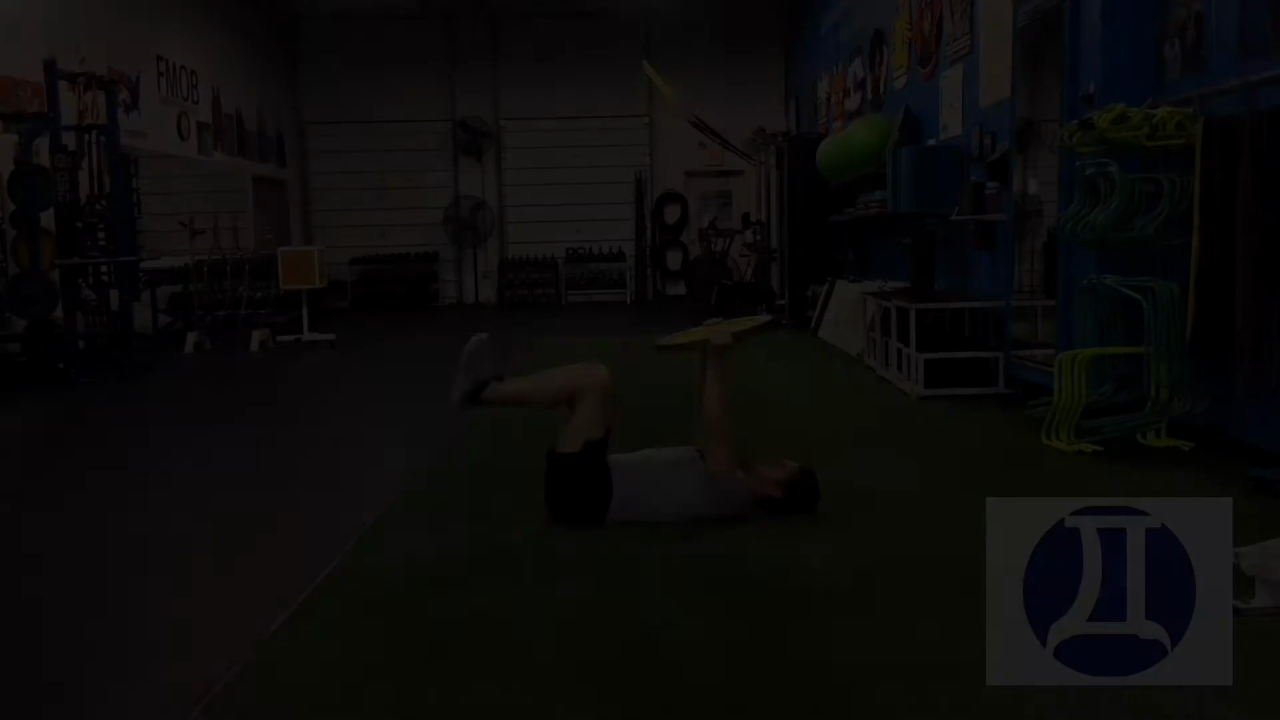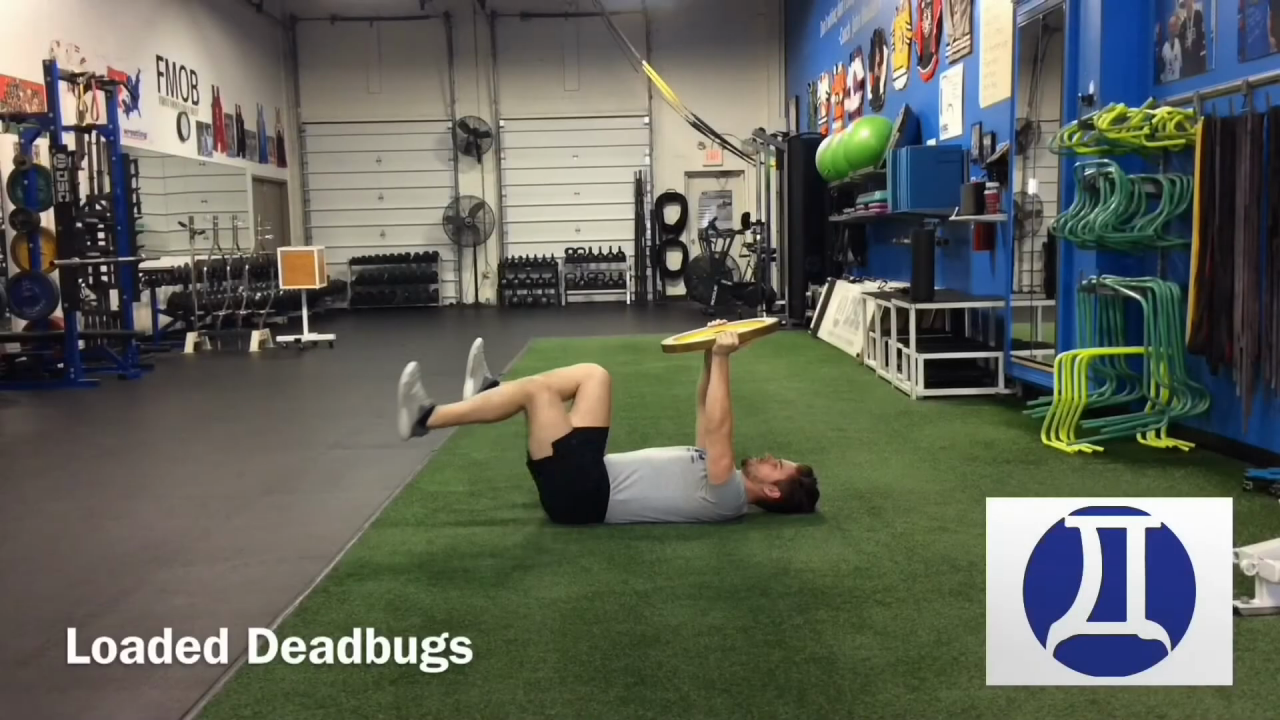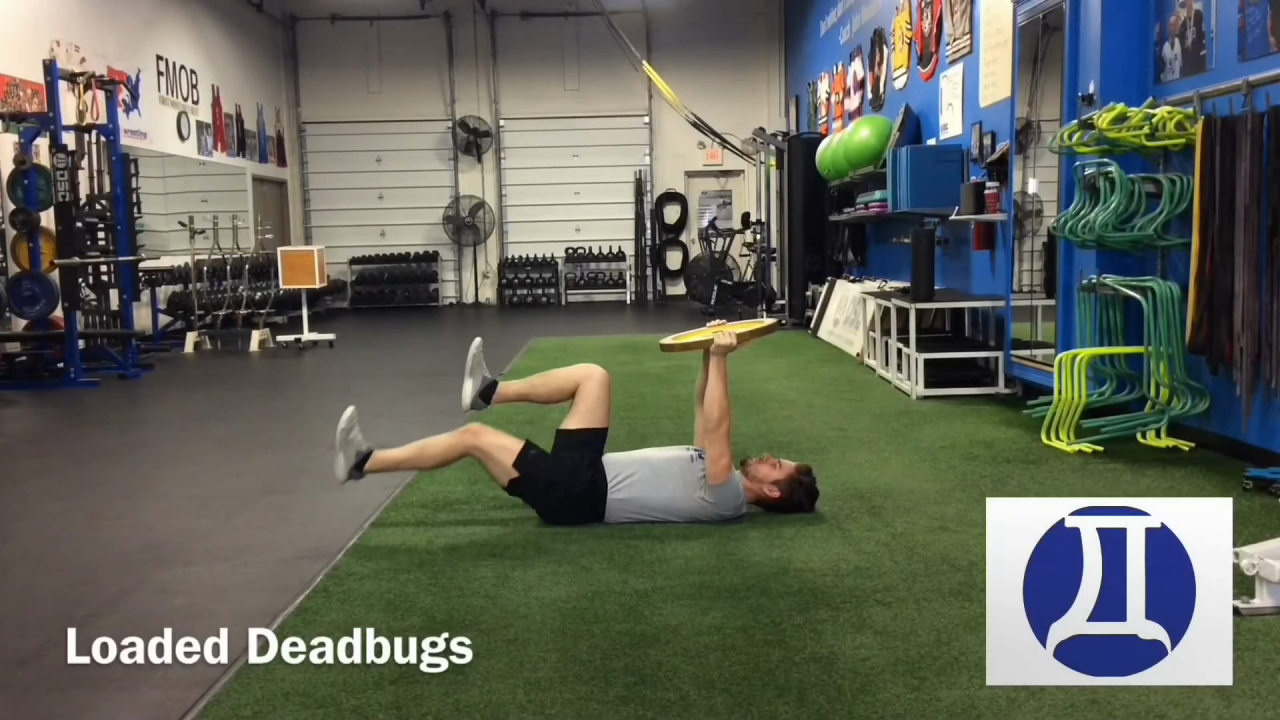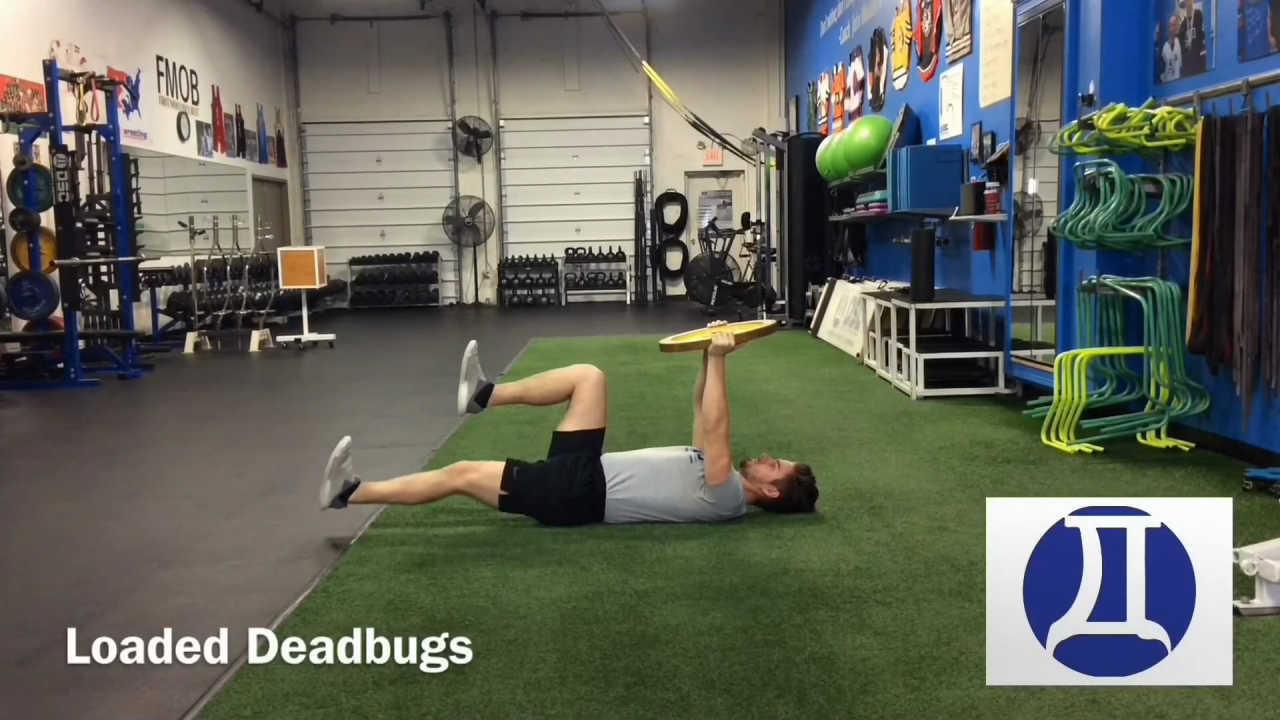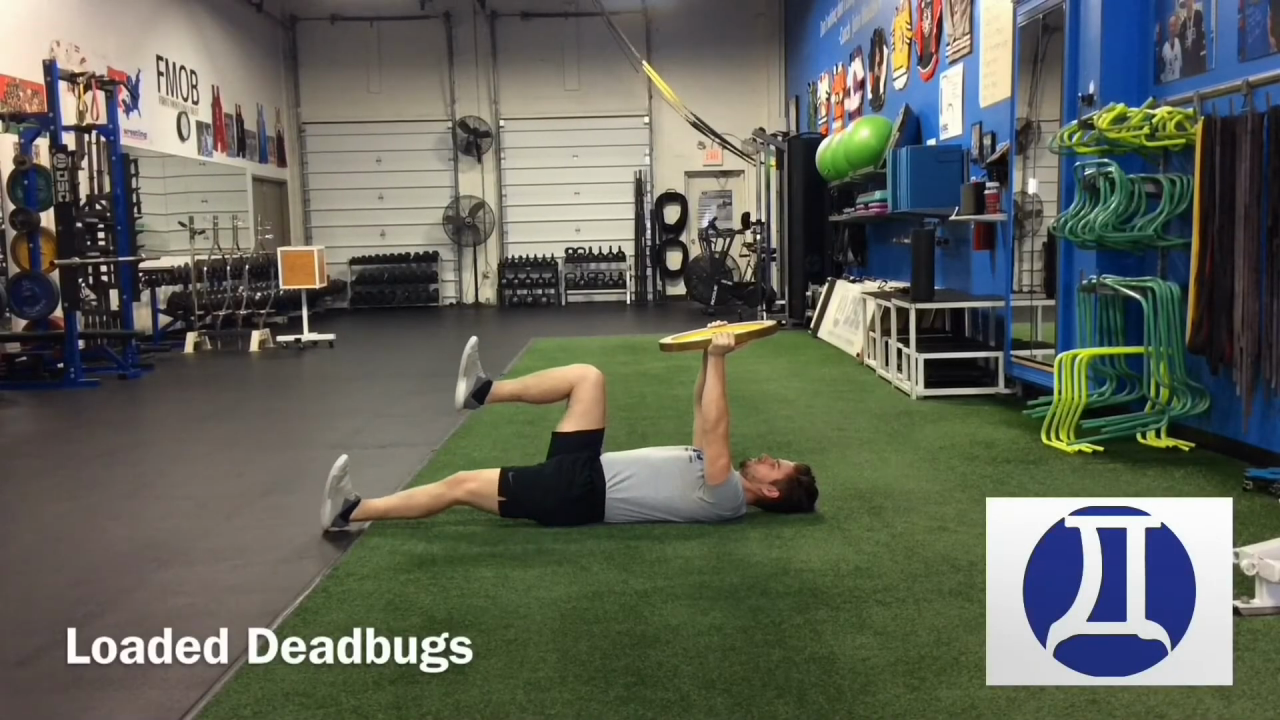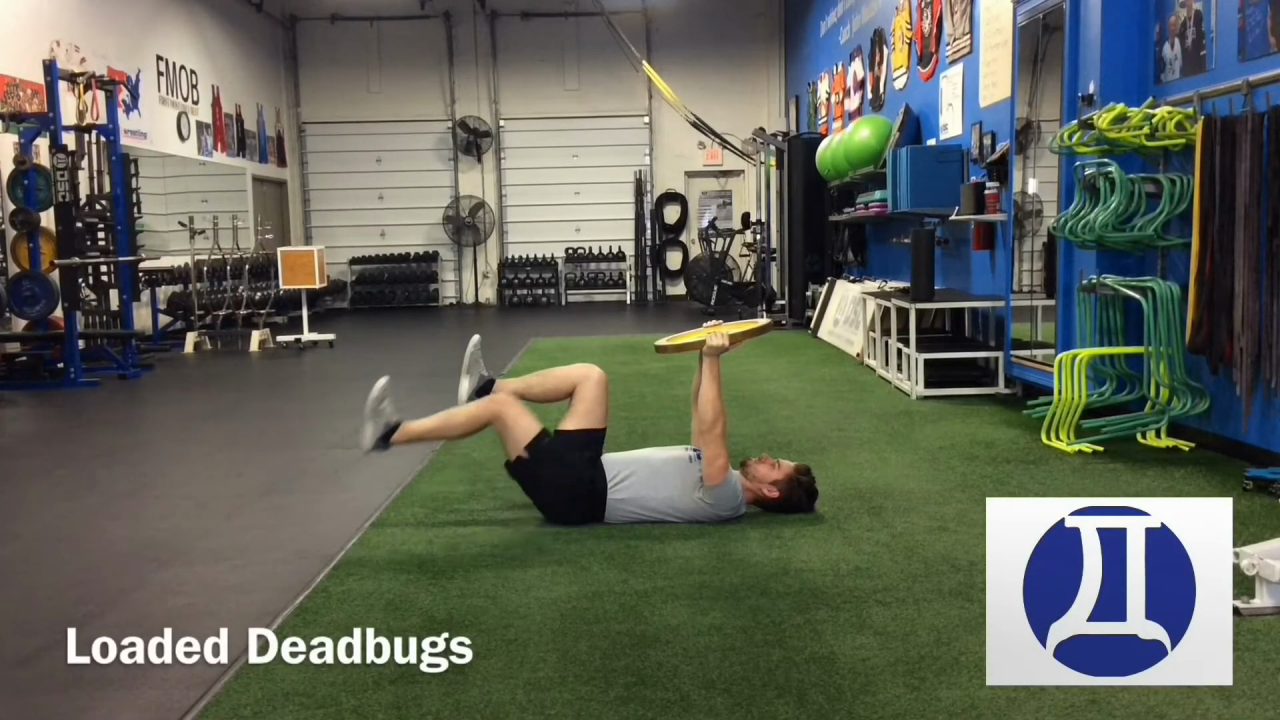
dt=0.5s
person 1, frame 1
left shoulder: (730, 495)
right shoulder: (728, 478)
left elbow: (716, 430)
right elbow: (713, 430)
left wrist: (714, 360)
right wrist: (709, 357)
left hip: (584, 494)
right hip: (599, 482)
left knee: (593, 381)
right knee: (594, 379)
left ankle: (481, 392)
right ankle: (493, 387)
person 1, frame 2
left shoulder: (728, 497)
right shoulder: (725, 478)
left elbow: (718, 429)
right elbow: (707, 413)
left wrist: (720, 359)
right wrist: (709, 357)
left hip: (582, 496)
right hip: (593, 474)
left knee: (538, 390)
right knee: (592, 375)
left ankle: (426, 417)
right ankle: (491, 392)
person 1, frame 3
left shoulder: (726, 496)
right shoulder: (722, 477)
left elbow: (717, 430)
right elbow: (704, 414)
left wrist: (719, 359)
right wrist: (708, 357)
left hip: (579, 494)
right hip: (586, 471)
left knee: (474, 436)
right knee: (592, 375)
left ankle: (365, 462)
right ankle: (490, 391)
person 1, frame 4
left shoulder: (726, 497)
right shoulder: (722, 479)
left elbow: (715, 429)
right elbow: (702, 414)
left wrist: (717, 361)
right wrist: (707, 358)
left hip: (579, 494)
right hip: (585, 471)
left knee: (462, 474)
right knee: (588, 377)
left ankle: (352, 491)
right ankle: (487, 395)
person 1, frame 5
left shoulder: (726, 496)
right shoulder: (724, 480)
left elbow: (714, 430)
right elbow: (703, 413)
left wrist: (717, 360)
right wrist: (710, 359)
left hip: (579, 496)
right hip: (584, 472)
left knee: (463, 485)
right knee: (587, 376)
left ankle: (351, 512)
right ankle: (484, 391)
person 1, frame 6
left shoulder: (725, 498)
right shoulder: (725, 481)
left elbow: (710, 431)
right elbow: (705, 423)
left wrist: (712, 361)
right wrist: (705, 359)
left hip: (581, 495)
right hip: (589, 471)
left knee: (502, 407)
right knee: (590, 375)
left ankle: (394, 433)
right ankle: (486, 387)
